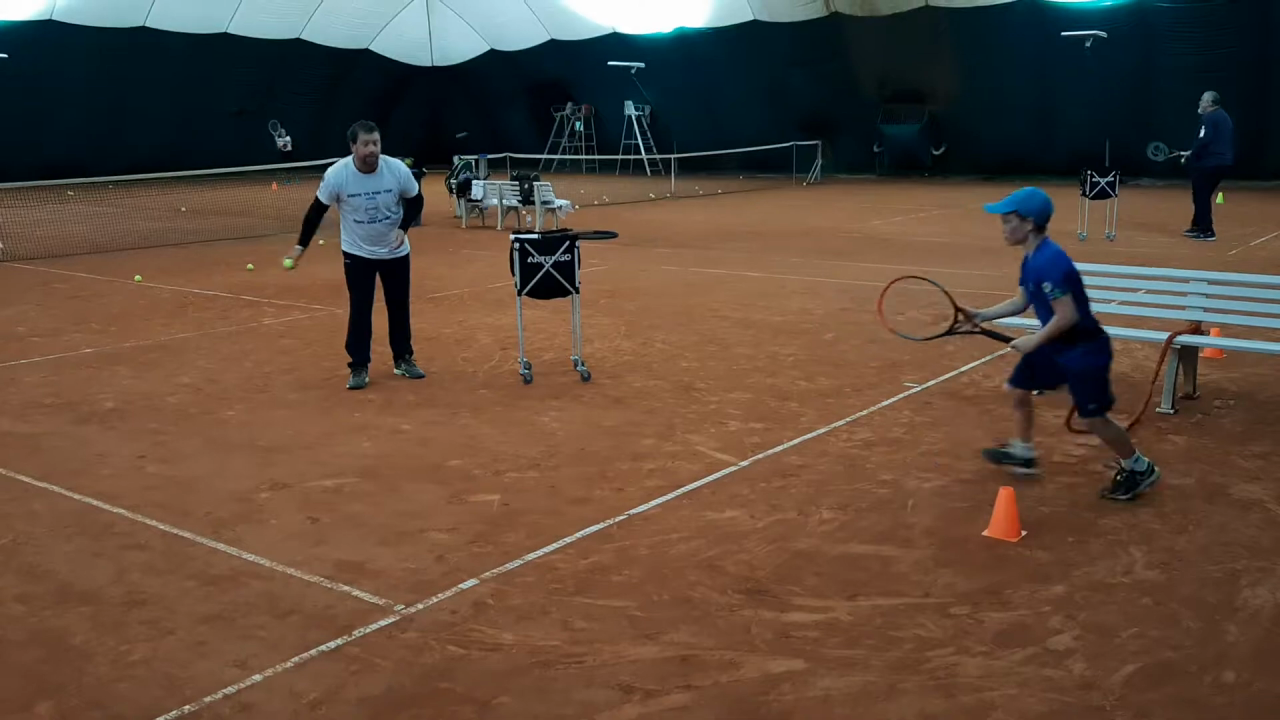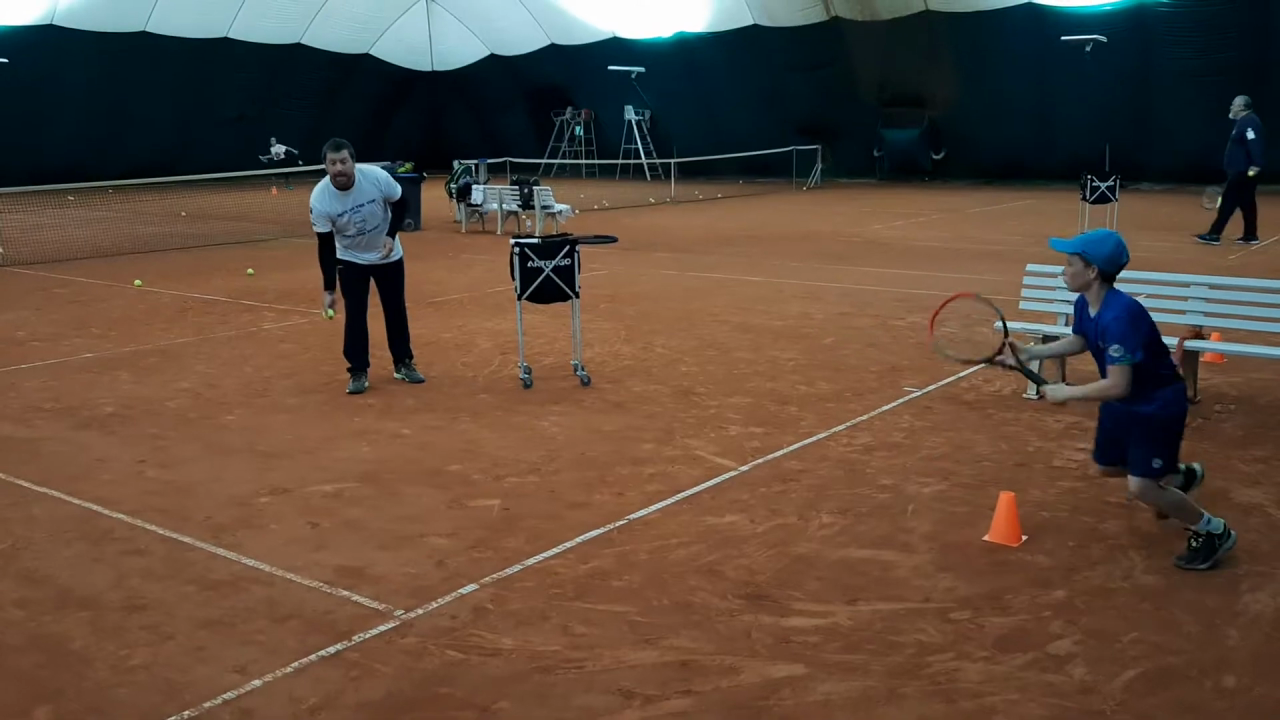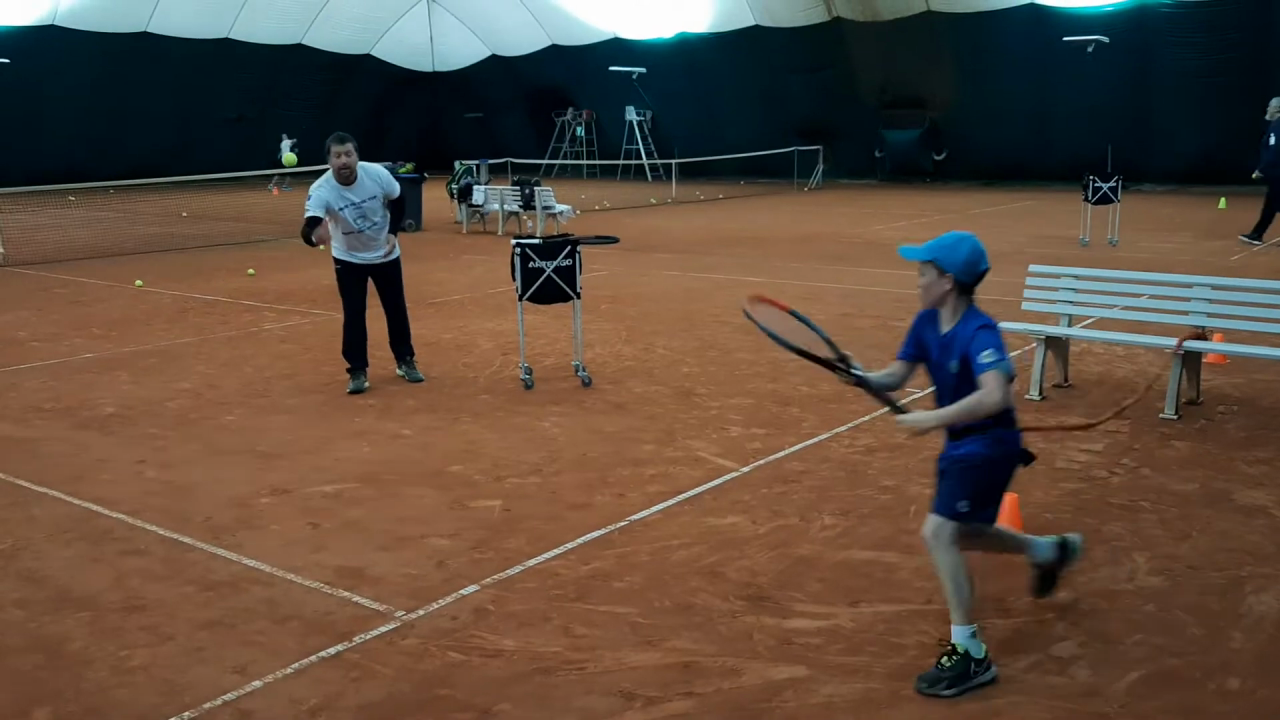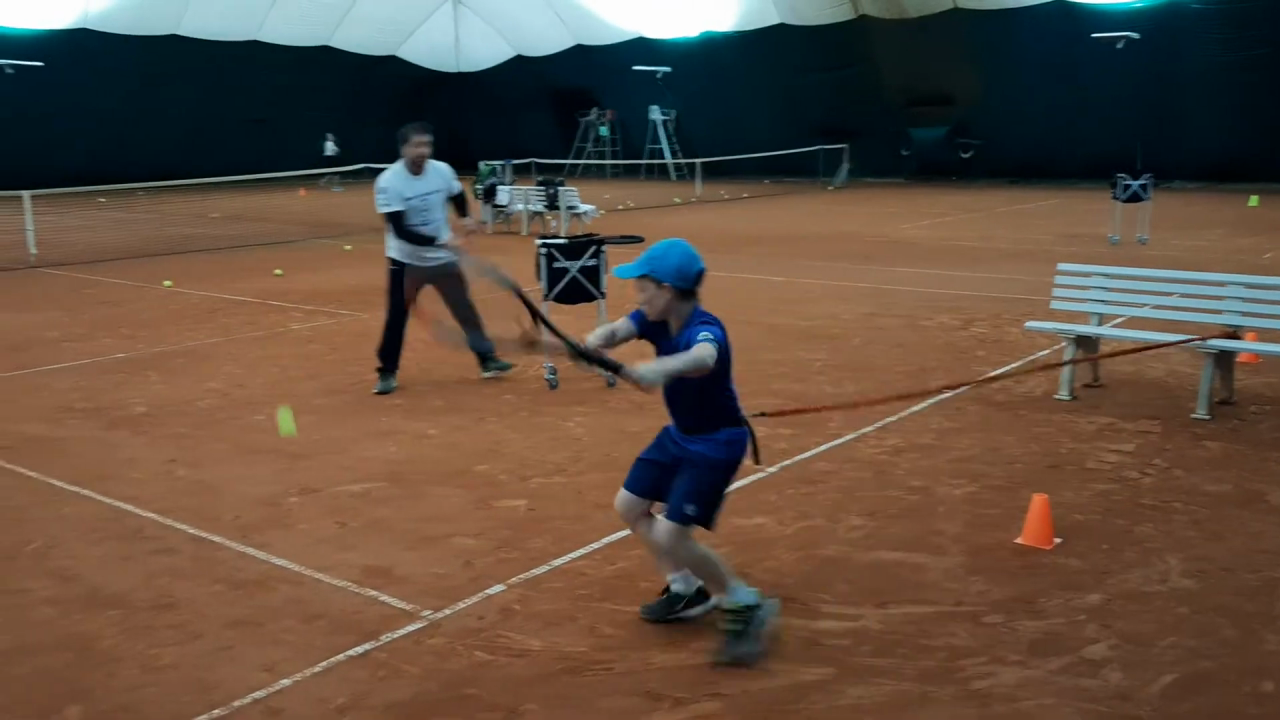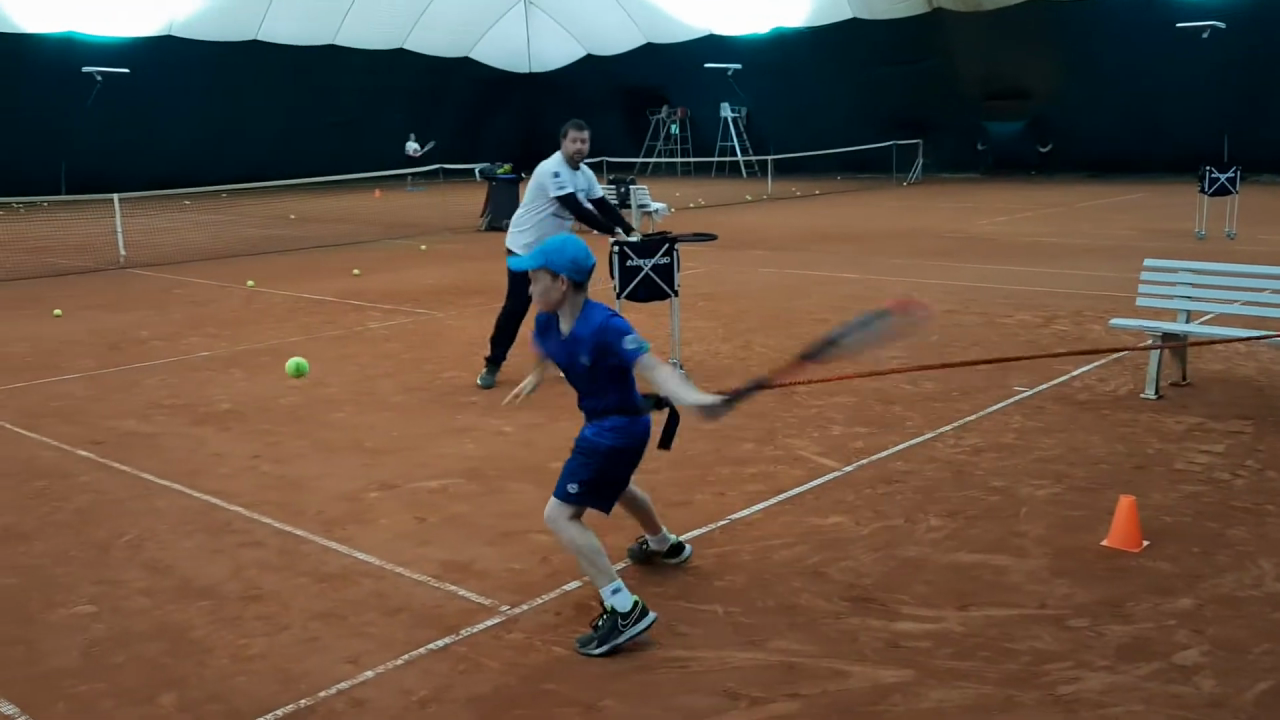
dt=0.5s
person 1, frame 1
left shoulder: (1050, 262)
right shoulder: (1031, 259)
left elbow: (1067, 316)
right elbow: (1023, 301)
left wrist: (1033, 341)
right wrist: (983, 315)
left hip: (1084, 350)
right hip: (1056, 345)
left knee: (1094, 420)
right knee: (1016, 392)
left ankle: (1139, 468)
right ankle: (1022, 453)
person 1, frame 2
left shoulder: (1120, 317)
right shoulder: (1084, 305)
left elbow: (1117, 386)
right elbow: (1077, 343)
left wrist: (1067, 393)
right wrist: (1030, 353)
left hip: (1158, 402)
right hip: (1124, 399)
left knee: (1140, 486)
right knee: (1110, 466)
left ankle: (1213, 531)
right ankle: (1181, 476)
person 1, frame 3
left shoulder: (980, 331)
right shoulder: (927, 323)
left elbow: (995, 398)
right elbow: (897, 373)
left wrist: (934, 420)
right wrist: (863, 377)
left hip: (986, 448)
right hip: (962, 446)
left knee: (937, 536)
right knee: (959, 537)
left ankle: (969, 653)
right ankle: (1052, 550)
person 1, frame 4
left shoulder: (707, 330)
right shoulder: (654, 318)
left elbow: (702, 361)
right elbow: (615, 331)
left wrist: (665, 367)
right wrist: (597, 341)
left hip: (716, 444)
right hip: (680, 435)
left knee: (667, 536)
right knee: (629, 508)
left ankle: (745, 606)
right ankle: (687, 590)
person 1, frame 5
left shoulder: (601, 326)
right shoulder: (547, 320)
left elbow: (654, 367)
left wrist: (691, 396)
right wrist: (530, 381)
left hip: (615, 428)
right hip: (611, 423)
left knee: (559, 515)
right knee: (612, 486)
left ankle: (624, 610)
right ankle: (662, 542)
person 2, frame 1
left shoulder: (397, 169)
right shoulder: (336, 175)
left elbow: (416, 201)
right elbow: (318, 210)
left wrist: (403, 227)
right wrist: (302, 244)
left hip: (395, 251)
right hip: (357, 253)
left knee: (399, 306)
right knee: (360, 310)
left ankle: (403, 359)
right ankle: (359, 367)
person 2, frame 2
left shoulder: (377, 177)
right shoulder: (320, 198)
left elbow: (400, 204)
right elbow: (326, 246)
left wrist: (391, 235)
right wrist: (328, 289)
left hip: (388, 255)
right hip: (350, 260)
left knee: (396, 309)
right knee: (355, 314)
left ankle: (403, 363)
right ankle: (358, 371)
person 2, frame 3
left shoulder: (378, 173)
right shoulder: (320, 190)
left elbow: (397, 201)
right elbow: (308, 230)
left wrist: (393, 232)
right wrist: (315, 236)
left hip: (385, 254)
right hip: (349, 259)
left knee: (396, 308)
right knee: (354, 315)
left ankle: (405, 361)
right ankle: (358, 371)
person 2, frame 4
left shoulder: (442, 171)
right shoulder: (388, 181)
left elbow: (458, 197)
right elbow: (399, 230)
left wrist: (466, 217)
right wrist: (440, 241)
left hip: (444, 256)
right hip: (406, 260)
left knee: (464, 308)
right knee: (396, 316)
left ankle: (488, 359)
right ankle: (388, 372)
person 2, frame 5
left shoulder: (585, 173)
right shoulder: (552, 170)
left elbow: (603, 206)
right elbow: (580, 211)
left wrist: (629, 231)
right wrist: (615, 232)
right hip: (525, 248)
right knee: (514, 309)
right ankle: (492, 365)
